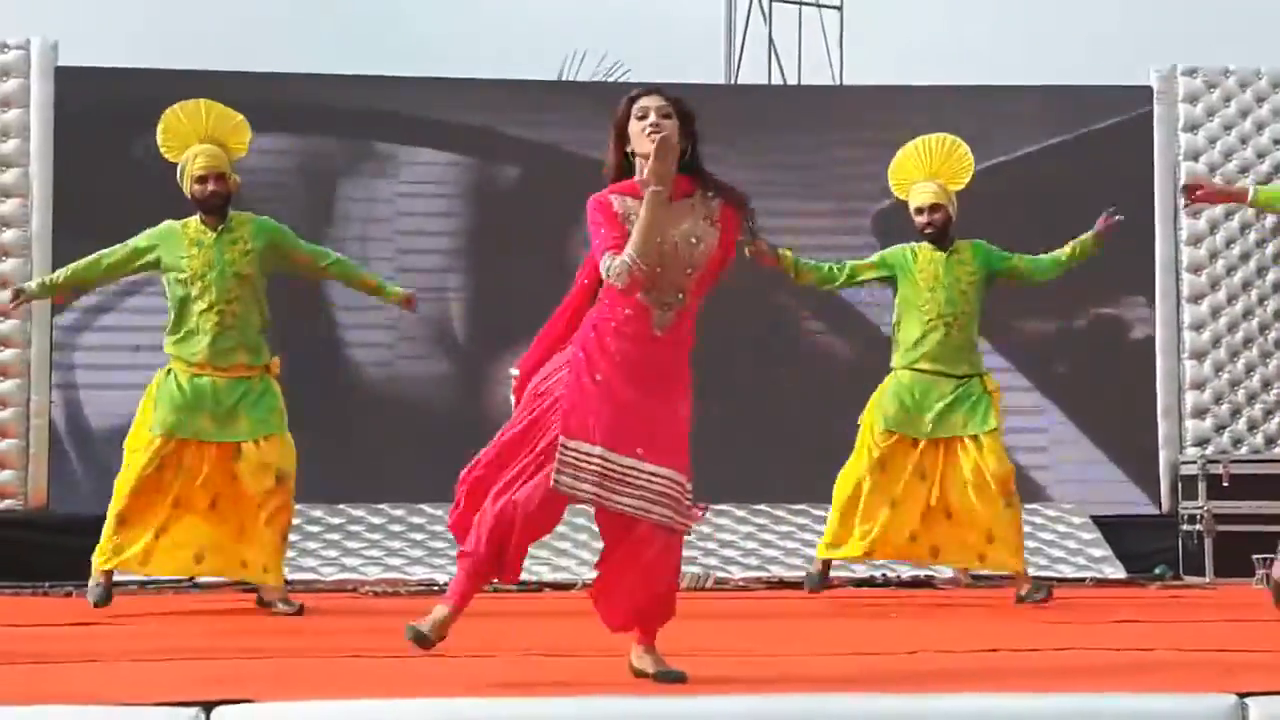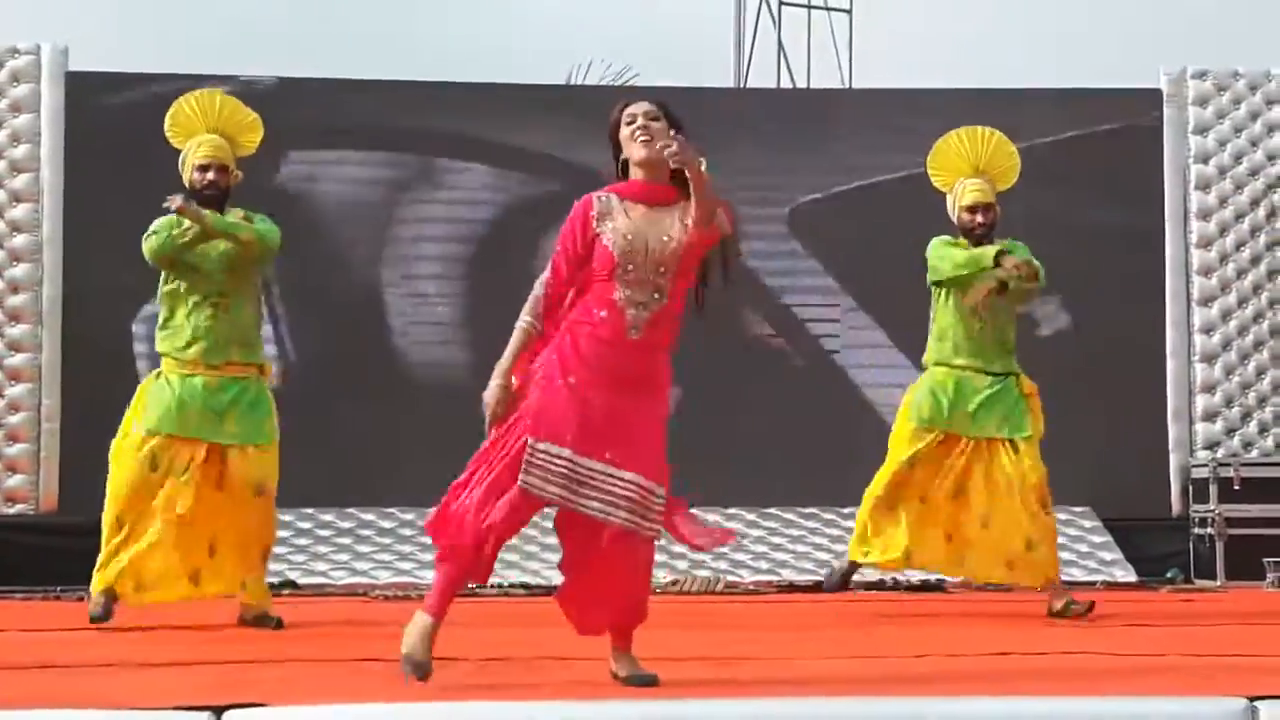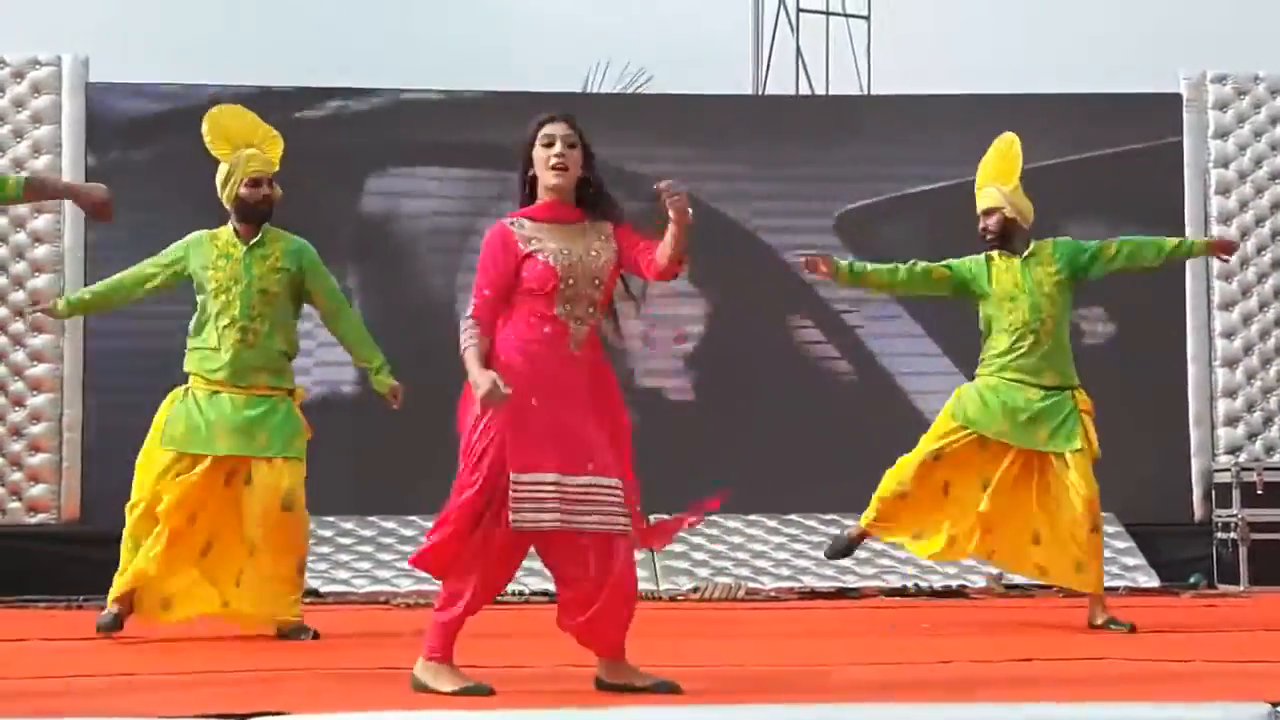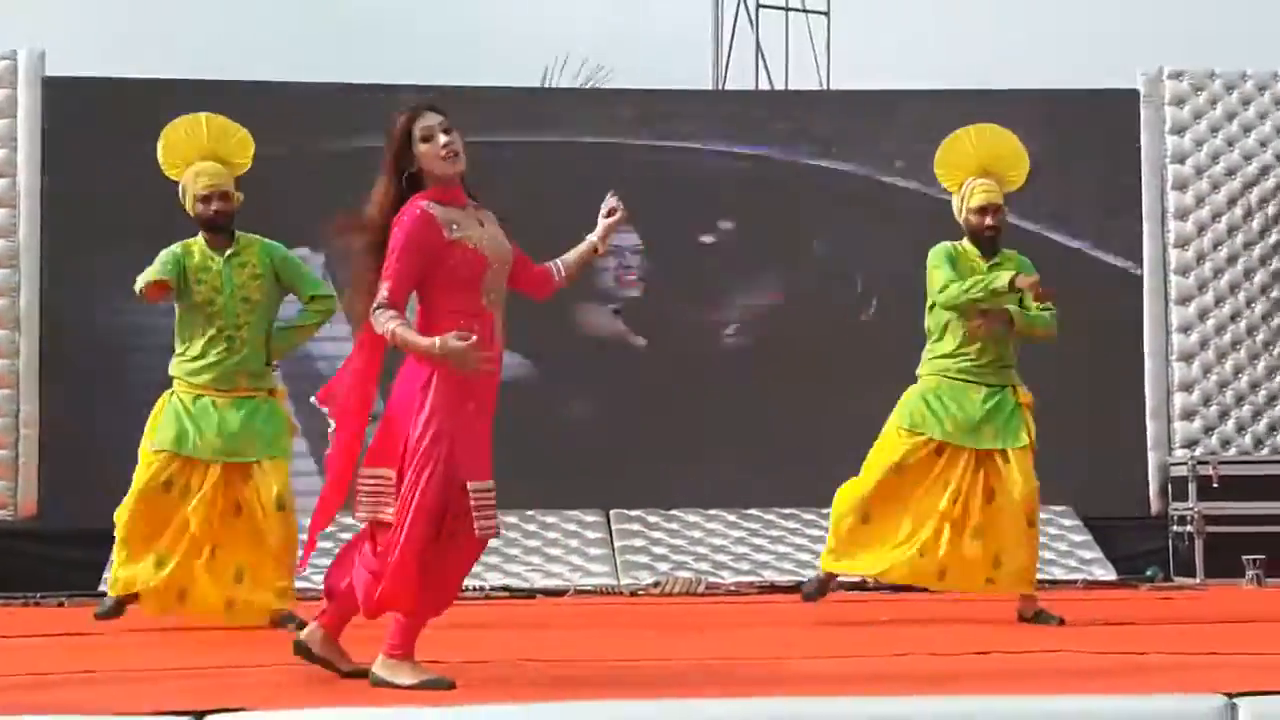
dt=0.7s
person 1, frame 1
left shoulder: (720, 208)
right shoulder: (606, 206)
right elbow: (621, 279)
right wrist: (652, 204)
left hip: (663, 382)
right hip: (596, 366)
left knee: (651, 519)
right knee: (535, 487)
left ankle: (642, 646)
right ankle: (449, 607)
person 1, frame 2
left shoulder: (693, 208)
right shoulder: (595, 208)
left elbow: (710, 231)
right elbow: (548, 292)
left wrist: (696, 173)
right wrist: (504, 372)
left hip: (641, 388)
right hip: (571, 370)
left knee: (621, 523)
right knee: (509, 492)
left ankle: (621, 652)
right ankle: (431, 613)
person 1, frame 3
left shoulder: (607, 230)
right shoulder: (510, 234)
left elbow: (661, 267)
right elbow: (474, 321)
left wrist: (680, 222)
right wrist: (480, 376)
left hip: (584, 397)
right hip: (518, 394)
left knee: (600, 532)
right knee: (495, 525)
left ankle: (613, 662)
right ankle: (433, 659)
person 1, frame 4
left shoulder: (482, 219)
right shoulder: (419, 216)
left elbow: (537, 283)
right elbow: (381, 312)
left wrist: (598, 238)
right wrist: (432, 348)
left hip: (471, 389)
right hip: (439, 387)
left knee: (434, 524)
right knee: (435, 518)
left ankle: (324, 634)
right ankle: (394, 655)
person 2, frame 1
left shoulder: (261, 232)
right shoulder: (167, 238)
left elbow: (322, 261)
right elbow: (107, 263)
left wrist: (385, 287)
right wrist: (46, 285)
left hip: (249, 387)
right hip: (184, 383)
left knee: (272, 480)
right knee: (148, 474)
left ankle: (267, 581)
right ankle: (108, 564)
person 2, frame 2
left shoulder: (253, 223)
right shoulder: (168, 224)
left elbow: (266, 243)
right elbow: (157, 254)
left wrist: (204, 217)
right wrist: (207, 226)
left hip: (241, 386)
right hip: (177, 383)
left knee: (250, 492)
right knee: (138, 481)
left ankle: (251, 600)
right ankle: (110, 584)
person 2, frame 3
left shoulder: (296, 251)
right shoulder: (198, 248)
left elbow: (338, 314)
right elbow: (138, 282)
left wrist: (377, 371)
right wrist: (73, 304)
left hip: (271, 407)
right hip: (203, 401)
left knee: (279, 510)
right knee: (158, 498)
left ankle: (284, 614)
right ankle: (127, 597)
person 2, frame 4
left shoulder: (268, 254)
right shoulder: (178, 257)
left elbow: (323, 299)
right elbow: (154, 280)
left wrist: (280, 343)
right wrist: (152, 287)
left hip: (253, 408)
right hip: (189, 406)
left knee: (271, 508)
right knee: (150, 498)
left ankle: (275, 604)
right ankle: (129, 585)
person 3, frame 1
left shoulder: (980, 255)
right shoulder: (900, 258)
left elbow: (1039, 268)
right elbow: (838, 272)
left wrist: (1090, 240)
right wrist: (785, 259)
left hip: (966, 390)
right hip: (909, 386)
left knee: (992, 478)
right knee: (871, 467)
left ankle: (1020, 579)
right ankle: (827, 557)
person 3, frame 2
left shoulder: (1015, 252)
right shoulder: (942, 247)
left elbow: (1033, 281)
right elbow: (951, 265)
left wrist: (1000, 284)
right wrist: (1003, 258)
left hip: (1001, 391)
right hip: (944, 386)
left knee: (1028, 485)
right knee: (901, 473)
left ankle: (1055, 593)
right ankle: (854, 558)
person 3, frame 3
left shoulder: (1062, 253)
right shoulder: (976, 269)
left elbow: (1128, 254)
right elbow: (912, 279)
left wrist: (1197, 246)
right wrist: (844, 271)
left hip: (1055, 403)
right hip: (993, 395)
left knee: (1080, 503)
right knee: (927, 460)
left ankle: (1097, 609)
right ankle: (864, 529)
person 3, frame 4
left shoulder: (1017, 264)
right shoulder: (944, 256)
left elbow: (1047, 324)
right elbow: (948, 297)
left wrist: (1009, 318)
right wrist: (1011, 283)
left hip: (998, 401)
right hip: (939, 393)
left knee: (1019, 497)
right knee: (880, 480)
left ankle: (1025, 601)
right ankle: (830, 567)
